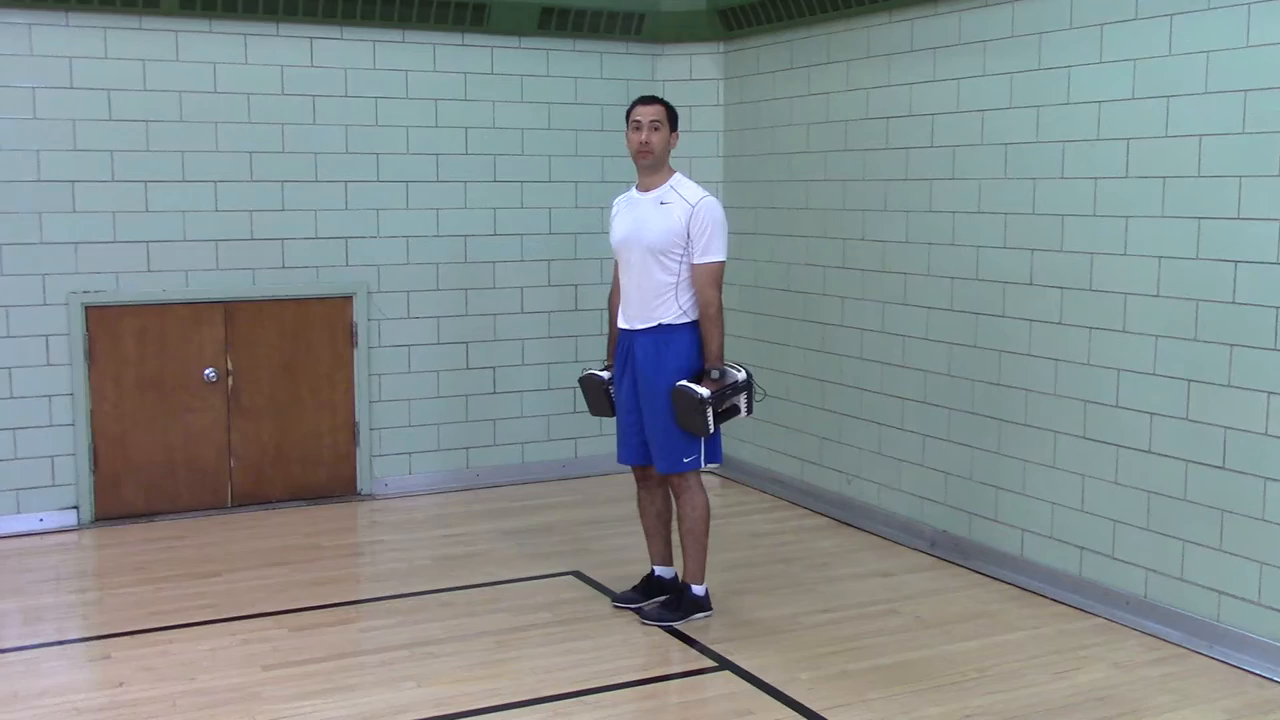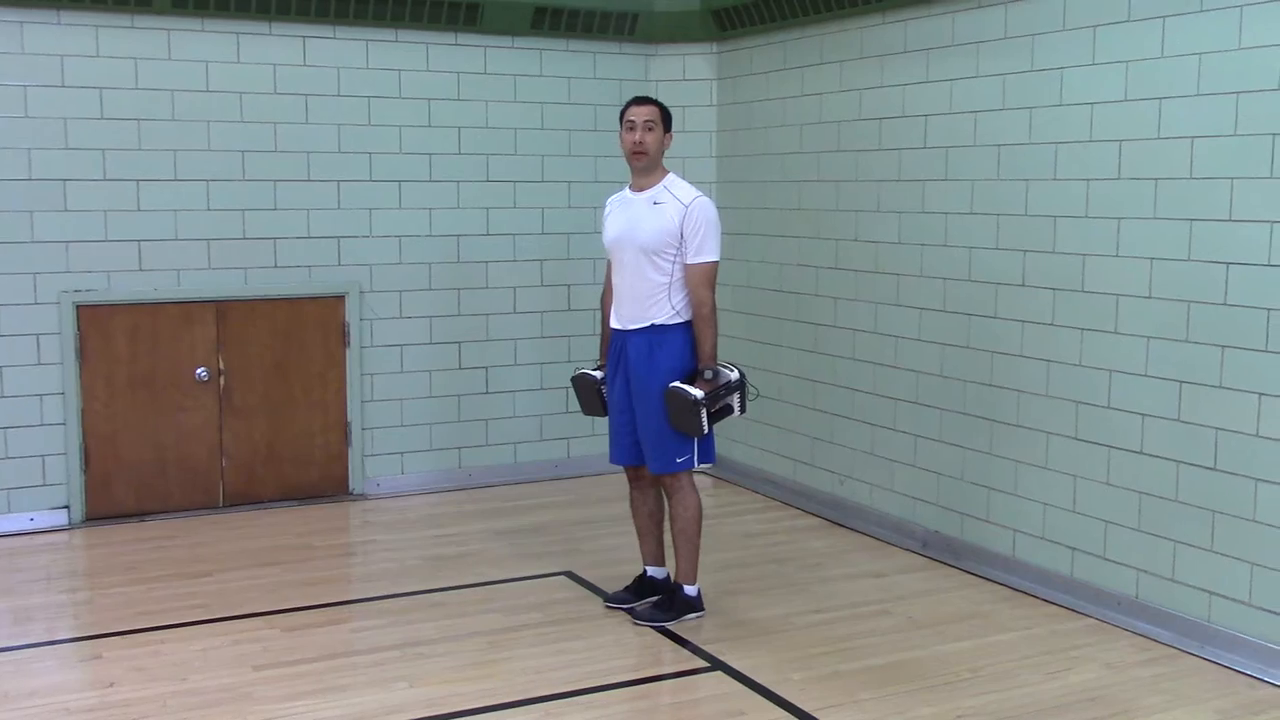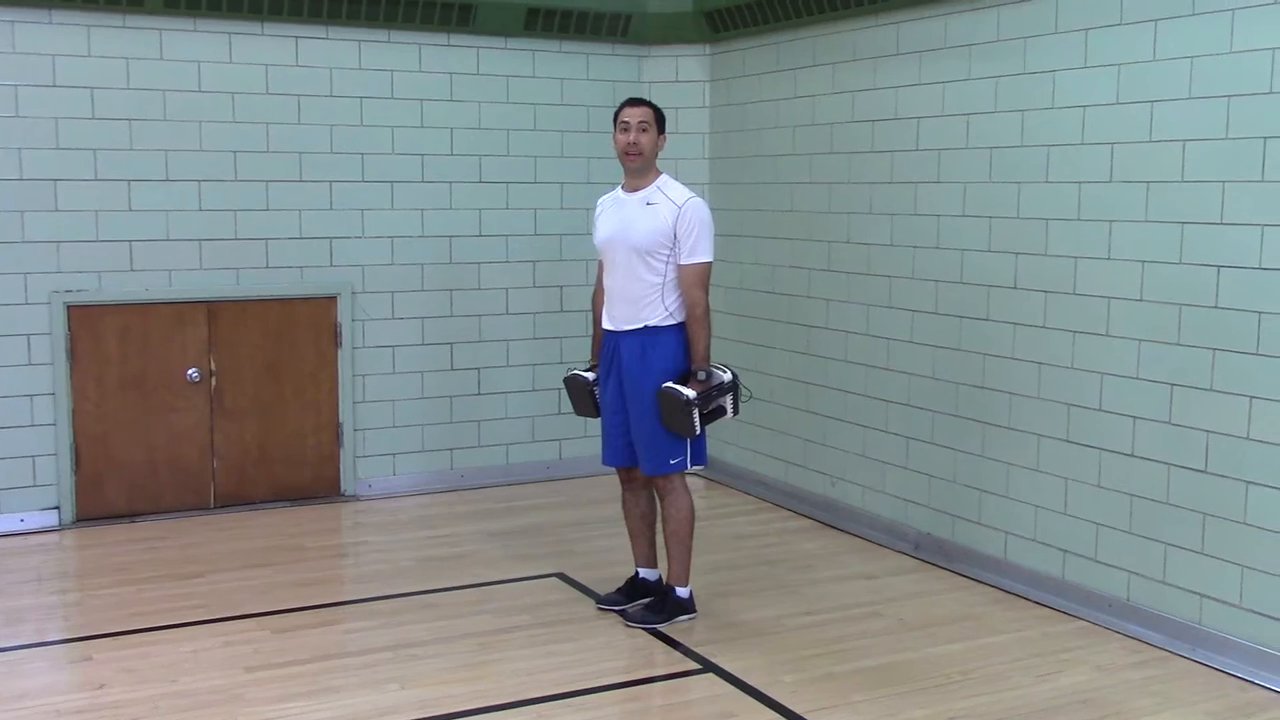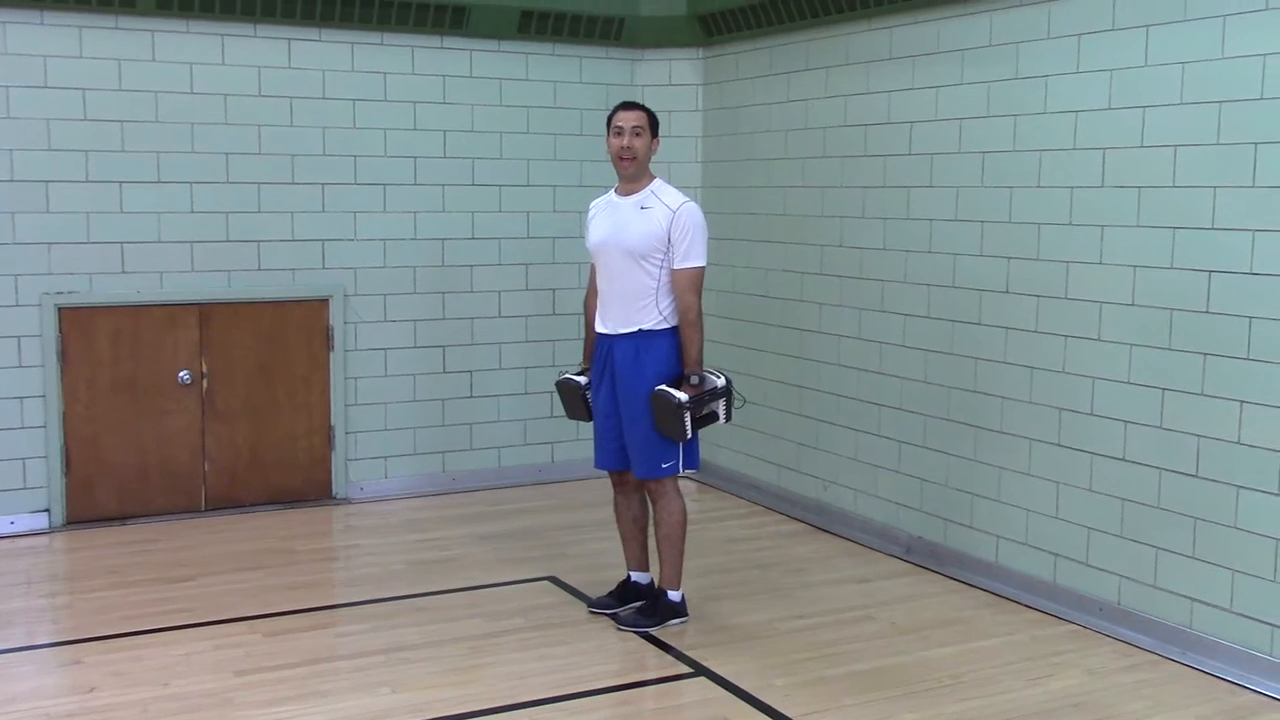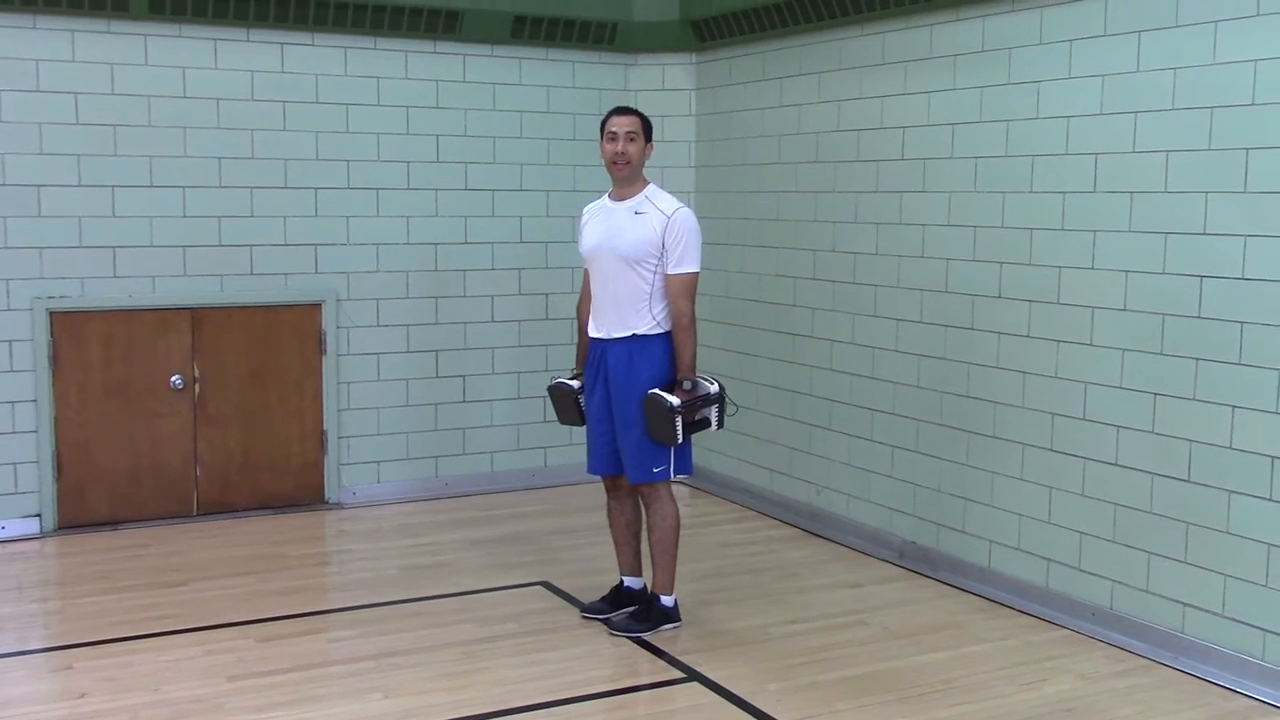
dt=0.2s
person 1, frame 1
left shoulder: (697, 205)
right shoulder: (622, 207)
left elbow: (709, 297)
left wrist: (713, 371)
right wrist: (611, 356)
left hip: (674, 347)
right hip: (632, 348)
left knee: (681, 473)
right knee: (645, 470)
left ankle: (695, 590)
right ankle: (661, 575)
person 1, frame 2
left shoulder: (690, 205)
right shoulder: (614, 206)
left elbow: (702, 297)
left wrist: (706, 371)
right wrist: (604, 356)
left hip: (667, 347)
right hip: (624, 348)
left knee: (674, 474)
right knee: (637, 470)
left ankle: (686, 590)
right ankle: (653, 575)
person 1, frame 3
left shoulder: (683, 206)
right shoulder: (606, 207)
left elbow: (695, 298)
left wrist: (700, 372)
right wrist: (596, 357)
left hip: (660, 348)
right hip: (616, 348)
left knee: (666, 475)
right knee: (629, 472)
left ankle: (679, 592)
right ankle: (645, 577)
person 1, frame 4
left shoulder: (677, 210)
right shoulder: (598, 210)
left elbow: (689, 302)
left wrist: (693, 375)
right wrist: (588, 360)
left hip: (653, 352)
right hip: (609, 351)
left knee: (659, 478)
right knee: (621, 475)
left ankle: (670, 596)
right ankle: (636, 580)
person 1, frame 5
left shoulder: (671, 216)
right shoulder: (591, 215)
left elbow: (682, 308)
left wrist: (685, 381)
right wrist: (580, 365)
left hip: (647, 357)
right hip: (602, 357)
left knee: (651, 484)
right knee: (614, 480)
left ankle: (663, 601)
right ankle: (629, 585)
